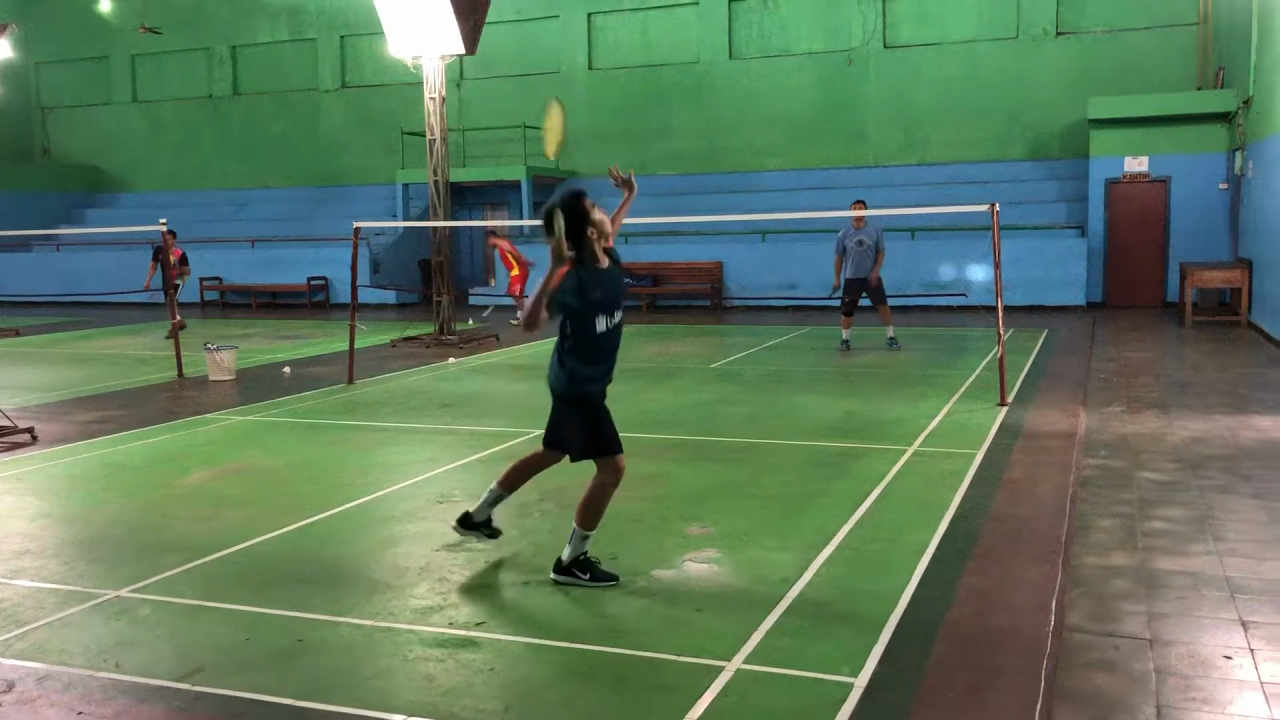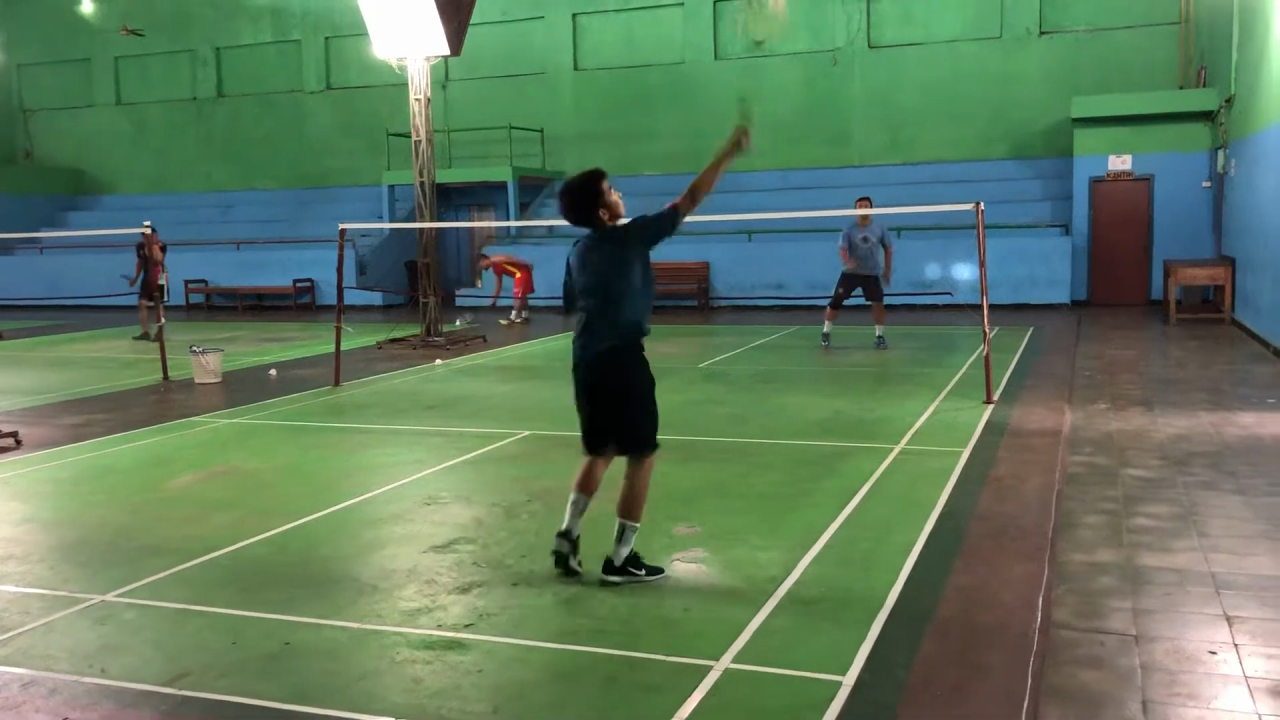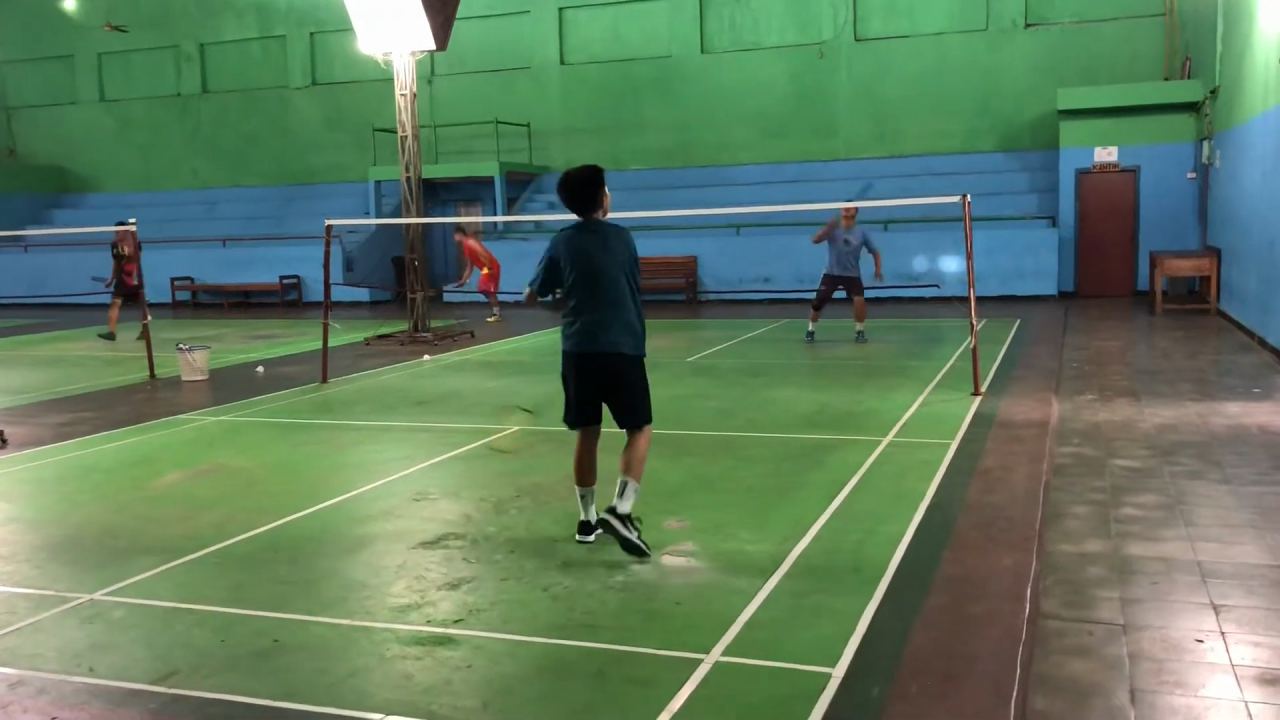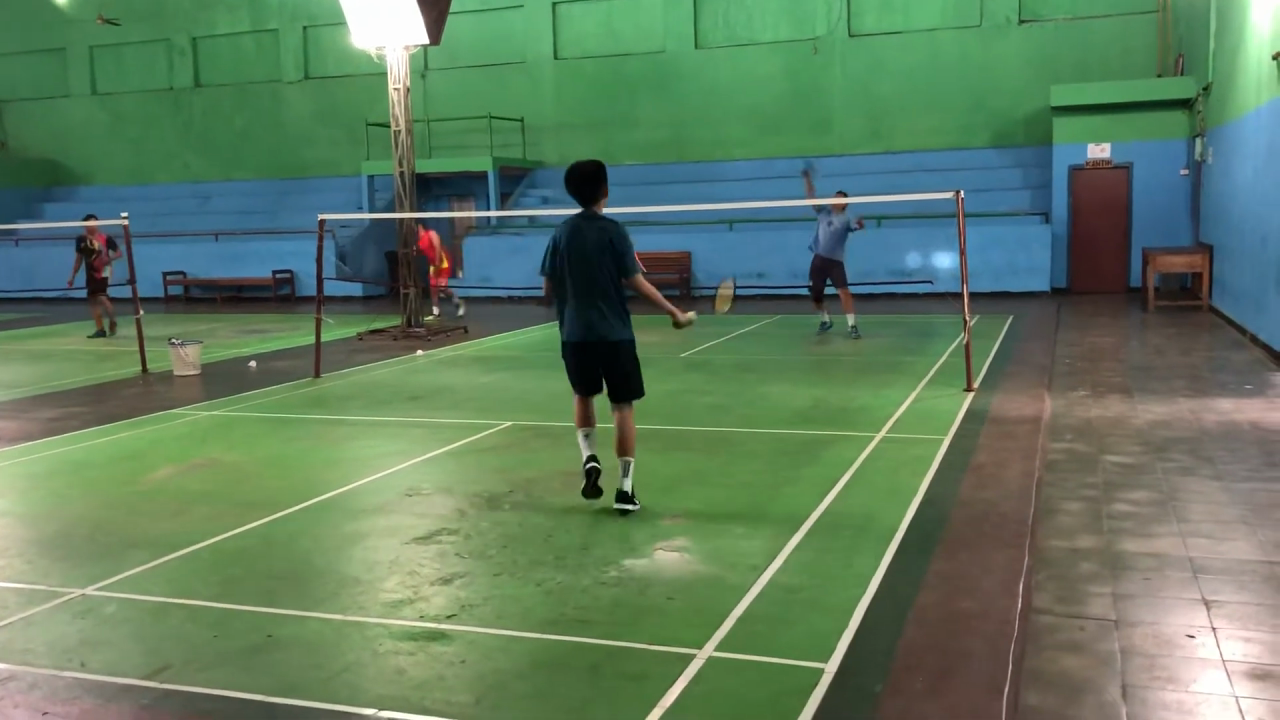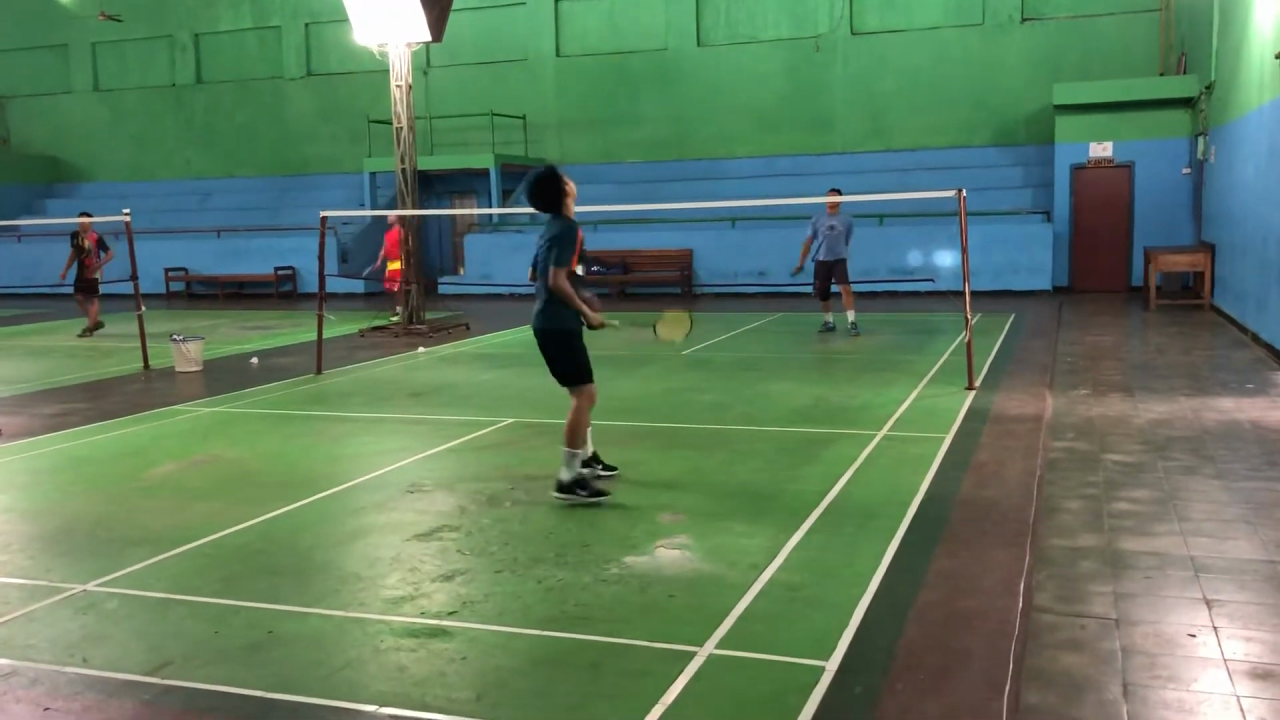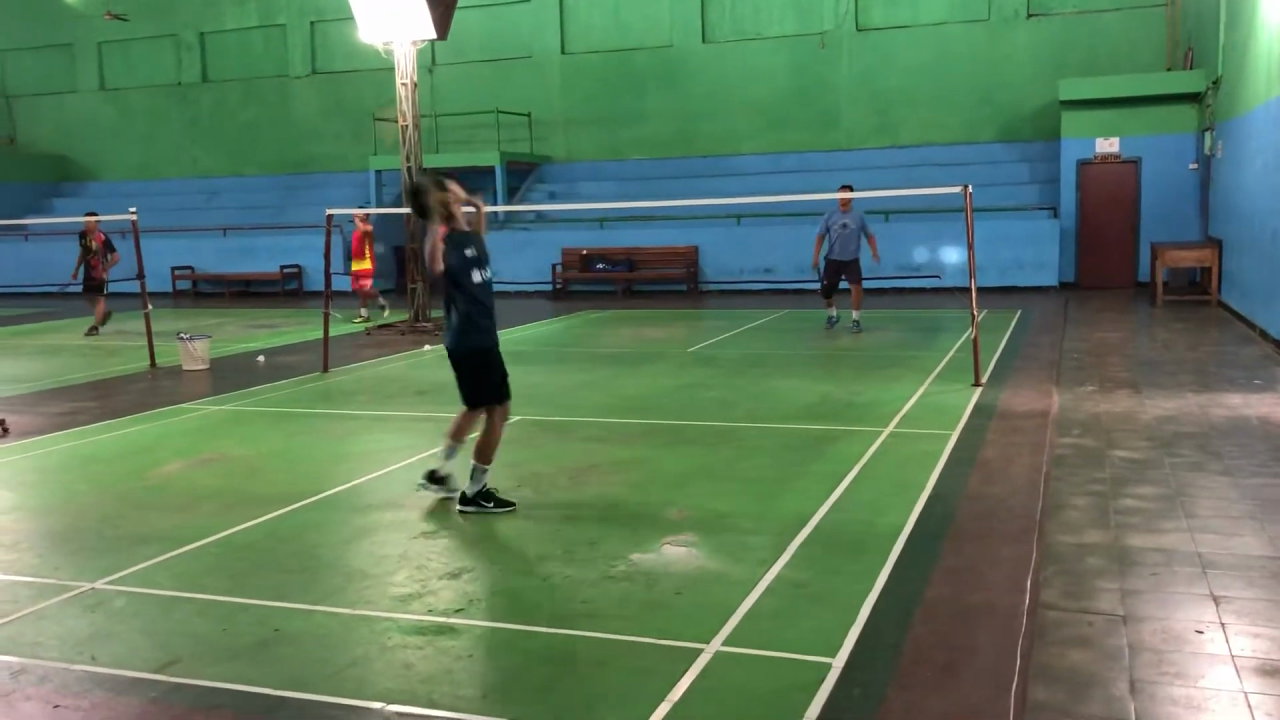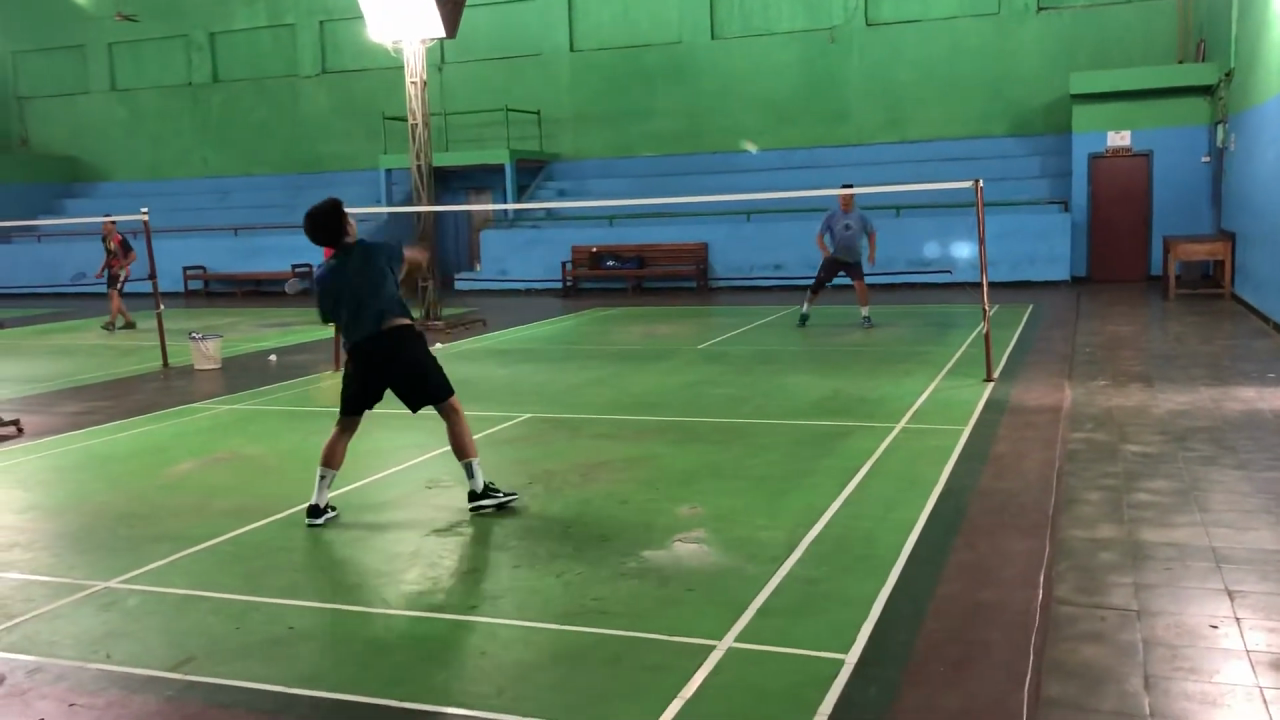
dt=0.5s
person 1, frame 1
left shoulder: (610, 261)
right shoulder: (572, 277)
left elbow: (611, 224)
right elbow: (529, 324)
left wrist: (627, 197)
right wrist: (556, 271)
left hip: (581, 382)
right hip: (578, 388)
left knee: (549, 455)
right knee: (612, 468)
left ankle: (481, 513)
right ankle: (571, 560)
person 1, frame 2
left shoulder: (577, 252)
right shoulder: (628, 237)
right elbow: (689, 200)
right wrist: (728, 151)
left hip: (585, 363)
right hip: (622, 360)
left knee: (599, 454)
right knee: (641, 456)
left ankle: (569, 534)
right ankle: (620, 559)
person 1, frame 3
left shoulder: (560, 243)
right shoulder: (621, 238)
left elbow: (533, 297)
left wrist: (555, 286)
left hip: (578, 351)
right hip: (622, 349)
left knee: (586, 435)
right knee: (640, 433)
left ankle: (587, 519)
right ankle: (621, 509)
person 1, frame 4
left shoulder: (562, 233)
right shoulder: (613, 231)
left elbow: (548, 287)
right elbow: (637, 283)
right wrist: (675, 313)
left hip: (575, 335)
right hip: (615, 334)
left knee: (583, 397)
right knee: (623, 409)
left ankle: (590, 459)
right ankle: (625, 490)
person 1, frame 5
left shoulder: (554, 227)
right shoulder: (568, 229)
left elbow: (535, 275)
right elbow: (556, 279)
right wrist: (585, 310)
left hip: (558, 322)
right hip: (557, 325)
left knee: (585, 390)
right knee: (583, 394)
left ankle: (584, 456)
right ankle: (569, 479)
person 1, frame 6
left shoulder: (467, 233)
right shoulder: (446, 235)
left elbow: (476, 232)
right elbow: (435, 268)
left wrist: (478, 207)
right wrist: (436, 222)
left hip: (473, 336)
right hip: (474, 340)
left knee: (476, 408)
right knee: (498, 411)
left ankle: (441, 472)
right ankle: (474, 492)
person 1, frame 7
left shoulder: (323, 277)
right shoulder: (372, 250)
right elbow: (416, 257)
right wrist: (405, 265)
left hip: (362, 349)
right hip: (401, 338)
left knee: (345, 426)
right knee: (451, 409)
left ankle: (317, 504)
right ankle: (479, 488)
